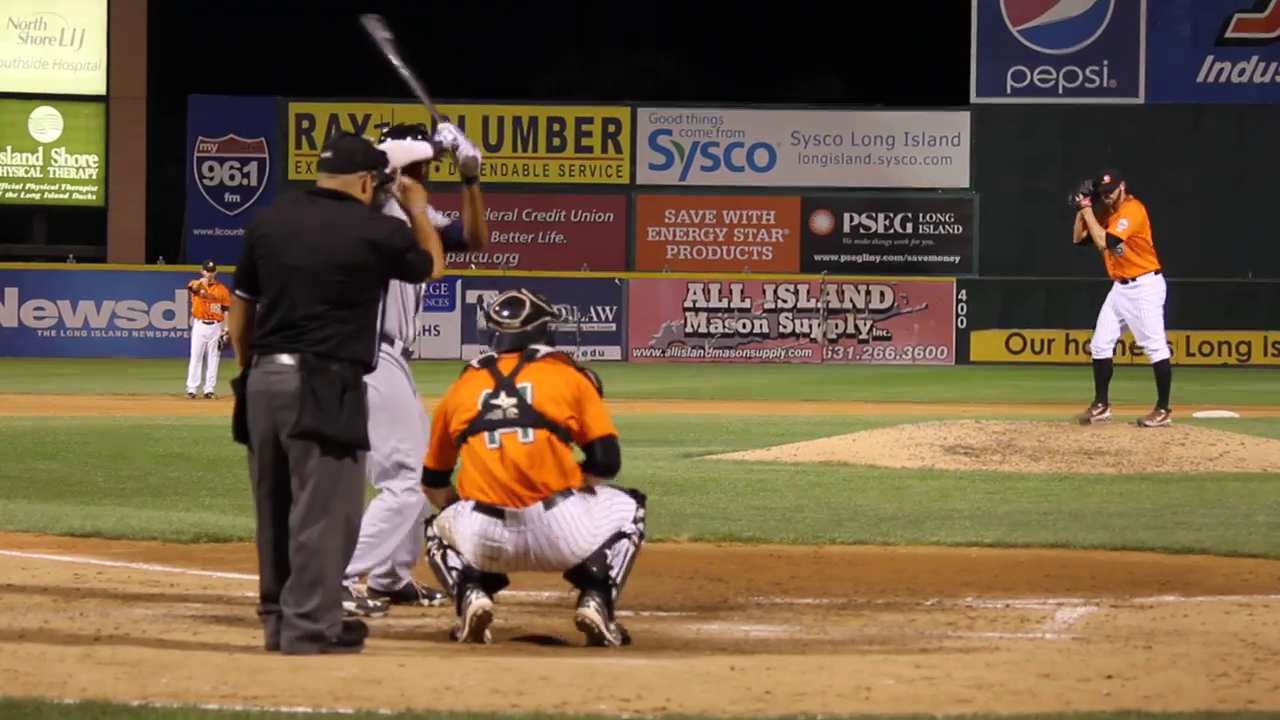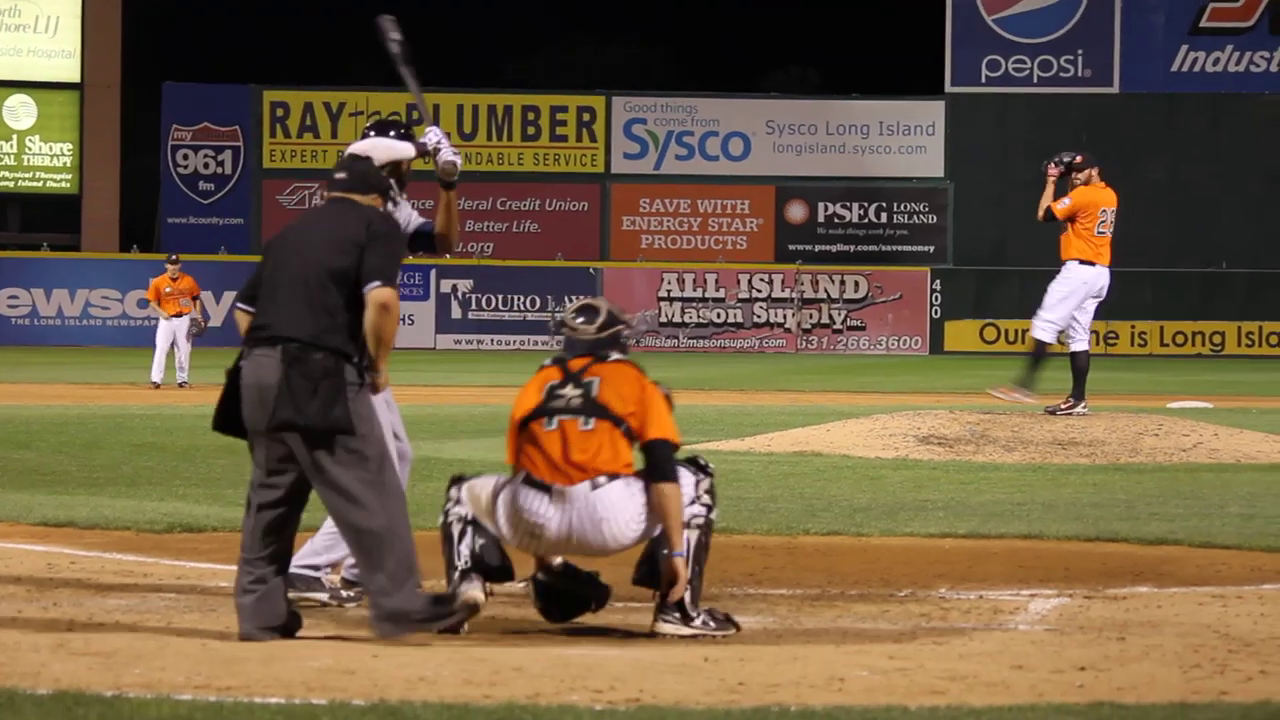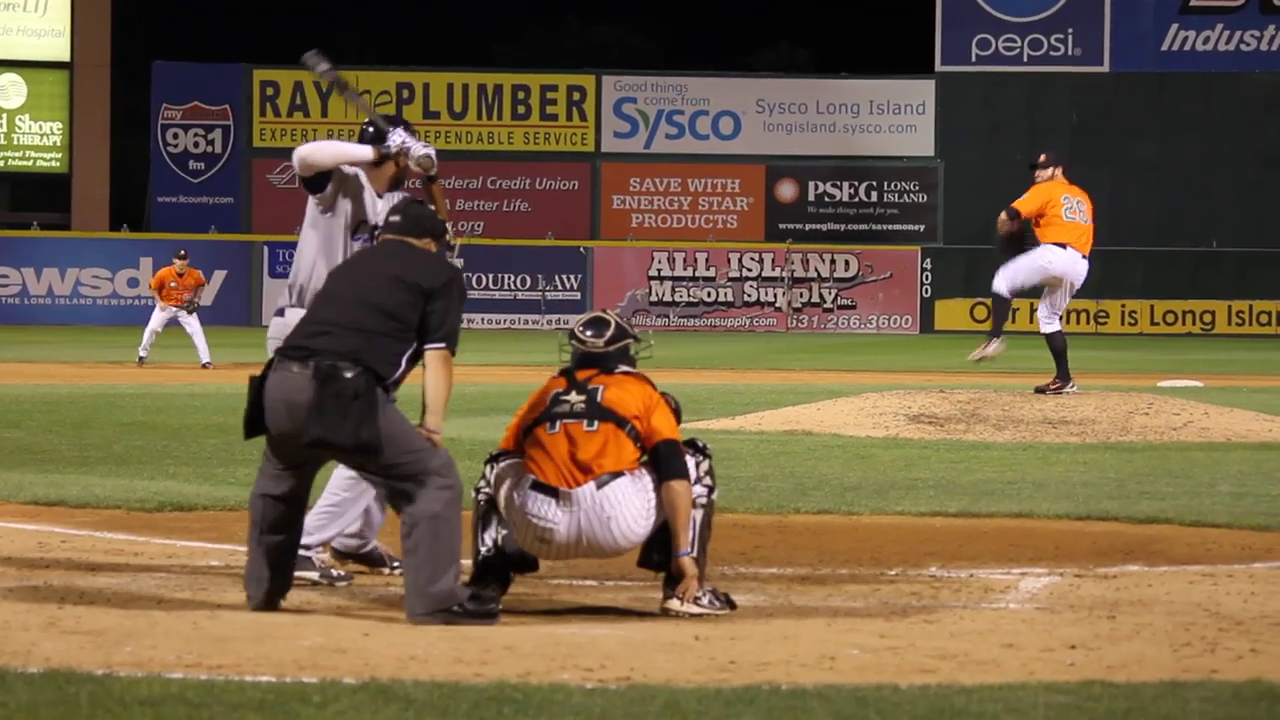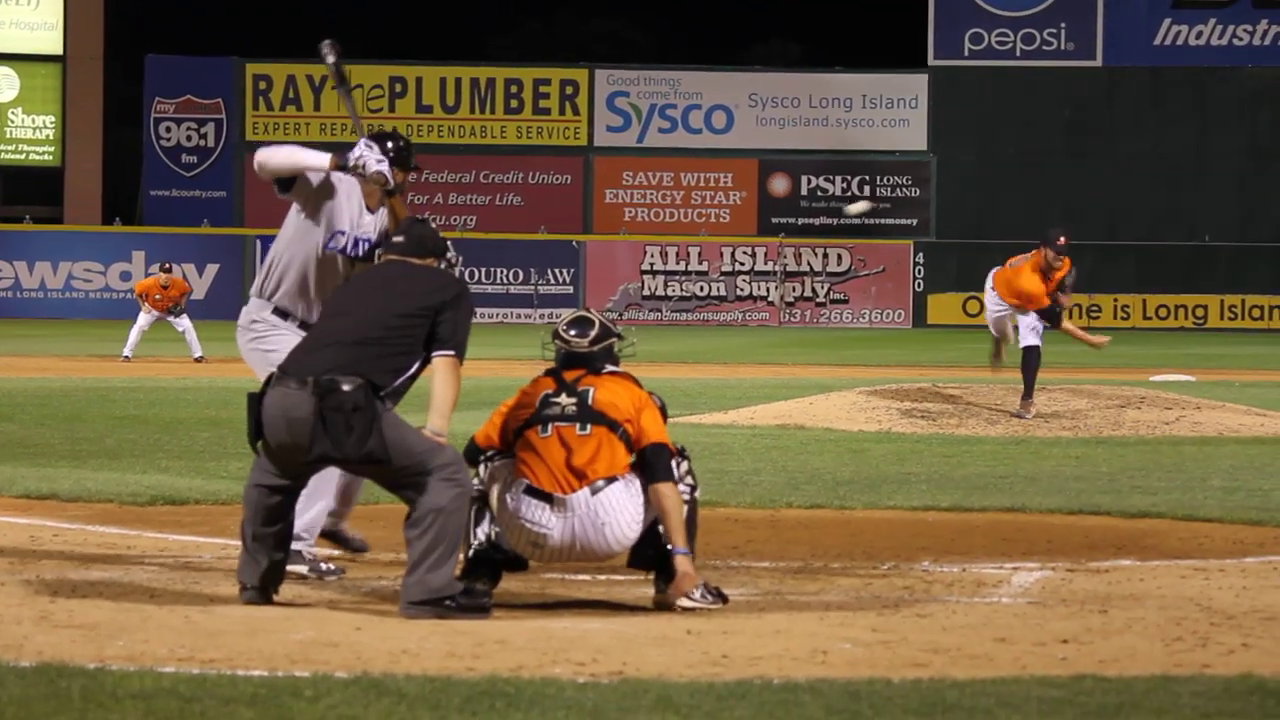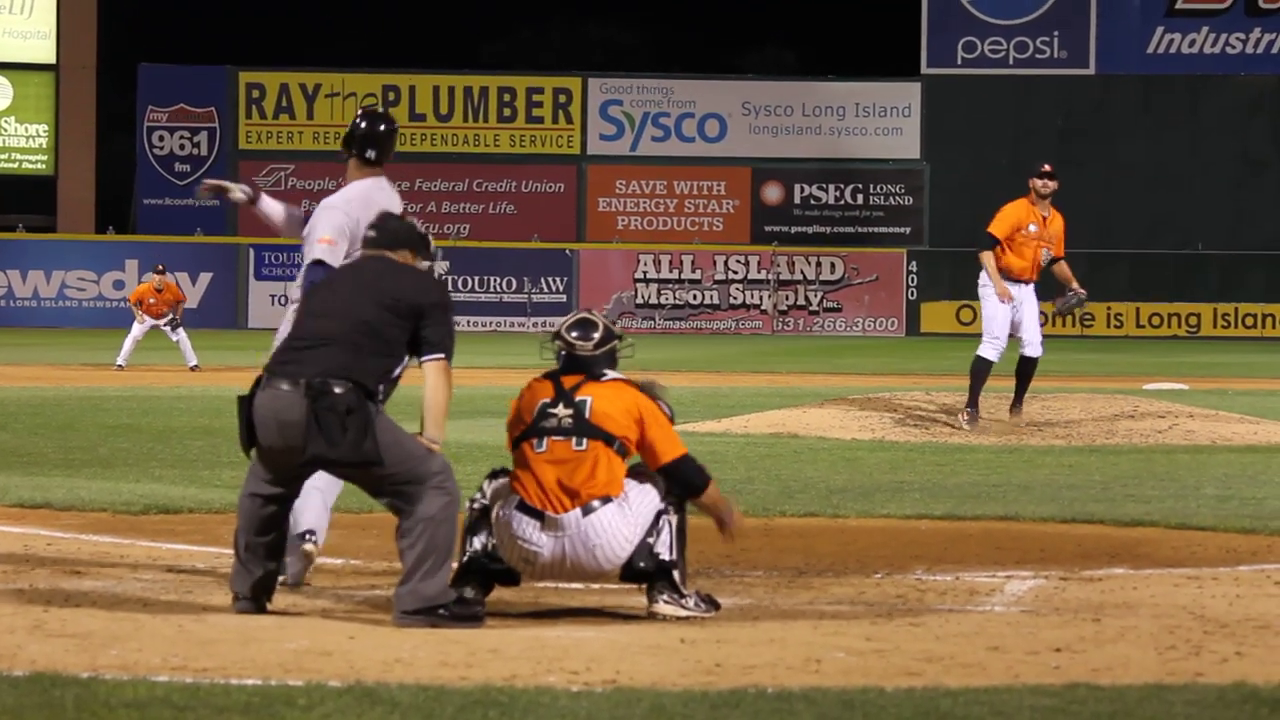
dt=0.7s
person 1, frame 1
left shoulder: (420, 215)
right shoulder: (373, 202)
left elbow: (474, 238)
right elbow: (381, 155)
left wrist: (470, 176)
right wrist: (436, 143)
left hip: (390, 358)
left knee: (423, 470)
right knee: (407, 479)
left ankle: (391, 577)
right ankle: (337, 581)
person 1, frame 2
left shoulder: (396, 208)
left elbow: (443, 242)
right elbow: (360, 153)
left wrist: (447, 184)
right wrist: (420, 145)
left knee: (395, 455)
left ankle: (362, 568)
right ankle: (305, 570)
person 1, frame 3
left shoulder: (396, 202)
right shoulder: (341, 182)
right elbow: (305, 156)
left wrist: (430, 175)
right wrist: (381, 151)
left ankle: (355, 539)
right ankle: (300, 549)
person 1, frame 4
left shoulder: (385, 214)
right shoulder: (330, 186)
right elbow: (266, 160)
left wrist: (387, 196)
right wrist: (340, 163)
right hip: (268, 326)
left ankle: (325, 518)
right ankle: (294, 546)
person 1, frame 5
left shoulder: (338, 207)
right shoulder: (389, 198)
left elbow: (318, 286)
right wrist: (252, 196)
left ankle: (300, 533)
right ankle: (305, 533)
person 2, frame 1
left shoulder: (269, 217)
right shoulder: (379, 231)
left elbow: (242, 301)
right elbow: (433, 265)
left wrist: (245, 362)
right wrist: (416, 208)
left hip: (264, 377)
right hip: (326, 384)
left knee: (275, 505)
right knee: (324, 510)
left ankle: (278, 618)
right ankle: (310, 626)
person 2, frame 2
left shoulder: (288, 230)
right shoulder: (377, 225)
left elbow: (244, 311)
right elbow: (381, 300)
right wrist: (378, 364)
left hip: (257, 370)
right hip: (320, 375)
left knee: (271, 495)
right knee: (369, 491)
left ankle: (260, 609)
right ankle: (401, 607)
person 2, frame 3
left shoulder: (350, 264)
right shoulder: (440, 271)
right elbow: (437, 355)
right wrist: (432, 427)
left hip: (281, 383)
right hip: (342, 392)
left knee: (279, 482)
right knee: (433, 479)
left ankle: (263, 588)
right ankle: (436, 599)
person 2, frame 4
left shoulder: (353, 281)
right shoulder: (449, 287)
right elbow: (445, 363)
right wrist: (435, 432)
left hip: (279, 401)
right hip: (341, 407)
left knee: (271, 478)
right knee: (444, 472)
left ankle: (256, 581)
right ankle: (430, 592)
person 2, frame 5
left shoulder: (329, 280)
right shoulder: (426, 286)
right elbow: (435, 368)
right wrist: (431, 438)
left hip: (271, 402)
right hip: (334, 408)
left knee: (266, 485)
right knee: (432, 482)
left ankle: (249, 589)
right ankle: (423, 600)
person 3, frame 1
left shoulder: (461, 386)
right shoulder: (568, 375)
left elbow: (434, 485)
right elbow: (606, 462)
left hip: (486, 537)
right hip: (562, 531)
left knee: (440, 529)
right knee: (630, 508)
left ankle: (471, 596)
right ankle: (597, 600)
person 3, frame 2
left shoulder: (536, 385)
right shoulder: (636, 383)
right elbow: (664, 472)
left wrist: (543, 559)
right wrist: (678, 553)
left hip: (532, 518)
right hip: (608, 517)
left knee: (463, 493)
right knee: (696, 480)
left ankle: (466, 588)
right ankle: (678, 612)
person 3, frame 3
left shoulder: (544, 393)
right shoulder: (642, 391)
left elbow: (508, 458)
right elbow: (674, 473)
right wrist: (683, 552)
left hip: (539, 527)
right hip: (616, 520)
left knee: (497, 471)
right knee: (692, 462)
left ankle: (487, 584)
right ankle: (685, 591)
person 3, frame 4
left shoulder: (530, 392)
right shoulder: (631, 392)
left elbow: (473, 454)
right elbow: (660, 474)
right wrist: (681, 553)
left hip: (530, 531)
right hip: (608, 528)
left knee: (494, 469)
right knee: (672, 466)
left ankle: (476, 580)
right ankle: (675, 585)
person 3, frame 5
left shoulder: (530, 392)
right shoulder: (633, 397)
right elbow: (687, 476)
right wrist: (726, 511)
left hip: (524, 546)
right hip: (600, 544)
left knee: (498, 485)
right knee: (664, 482)
left ankle: (469, 586)
right ankle: (668, 592)
person 4, frame 1
left shoulder: (1133, 210)
right shoulder: (1105, 212)
left elbow: (1104, 242)
right elbow: (1079, 238)
left wrist: (1088, 211)
right wrist: (1082, 210)
left hip: (1145, 286)
right hip: (1120, 287)
left knee: (1155, 345)
right knee: (1101, 344)
left ankle: (1163, 409)
right ankle: (1101, 404)
person 4, frame 2
left shoulder: (1083, 194)
right shoulder: (1108, 195)
left elbow: (1044, 215)
left wrist: (1051, 182)
right wrist: (1058, 180)
left hip: (1080, 272)
right hip: (1100, 275)
left knee: (1044, 325)
right knee: (1077, 336)
left ankle: (1025, 386)
right ankle: (1077, 398)
person 4, frame 3
left shoulder: (1043, 190)
right shoulder: (1082, 197)
left elbow: (1005, 218)
left wrist: (1008, 234)
left hip: (1053, 255)
right hip: (1080, 266)
left knee: (1002, 280)
right knee: (1050, 318)
left ankle: (994, 338)
right ankle: (1064, 379)
person 4, frame 4
left shoulder: (1063, 263)
right shoulder: (1028, 280)
right elbow: (1054, 320)
left wrist: (1060, 295)
right wrist: (1089, 339)
left hip: (1031, 298)
right hip: (1001, 295)
left knee: (1031, 344)
right knee: (999, 330)
left ankle: (1027, 400)
right ankle: (1000, 341)
person 4, frame 5
left shoulder: (1057, 221)
right shoulder: (1014, 211)
left elbow: (1056, 260)
right elbow: (985, 247)
left wrist: (1073, 284)
right wrist: (997, 283)
left hip: (1025, 288)
right hip: (996, 282)
left knee: (1033, 348)
right knee: (994, 343)
left ankle: (1017, 406)
right ankle: (970, 408)
